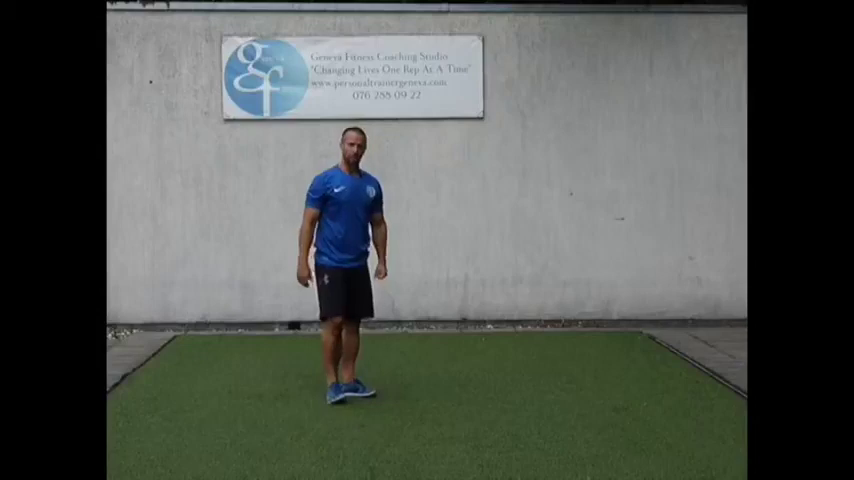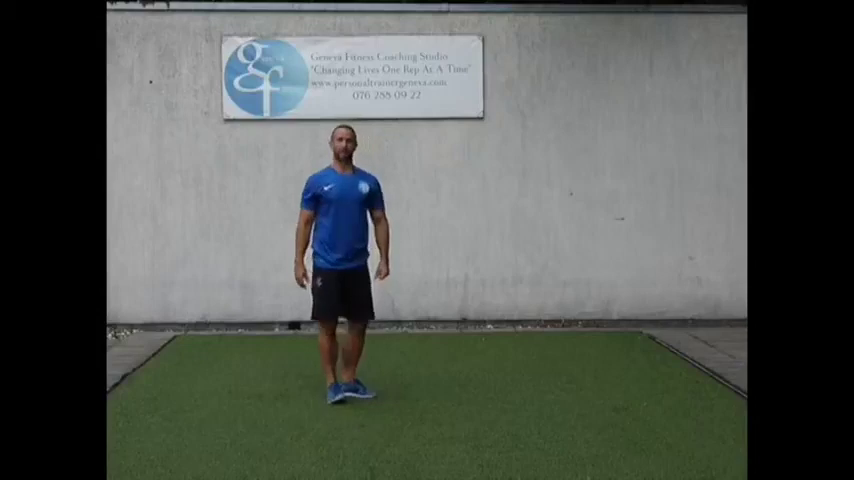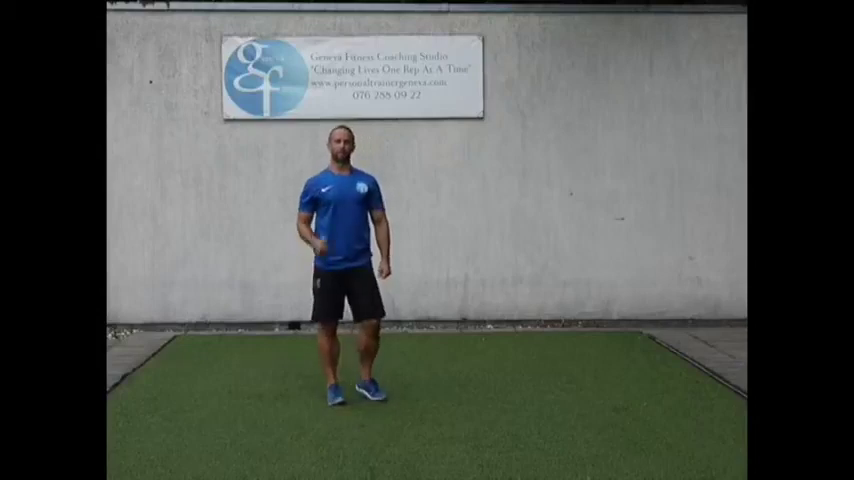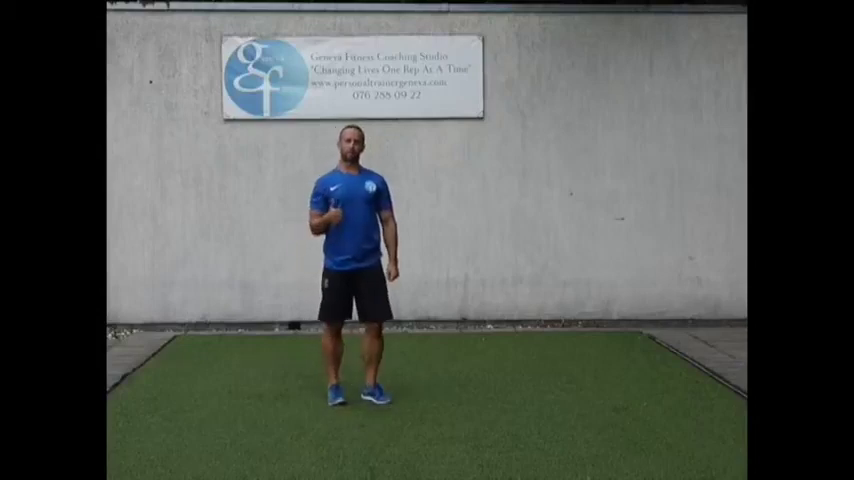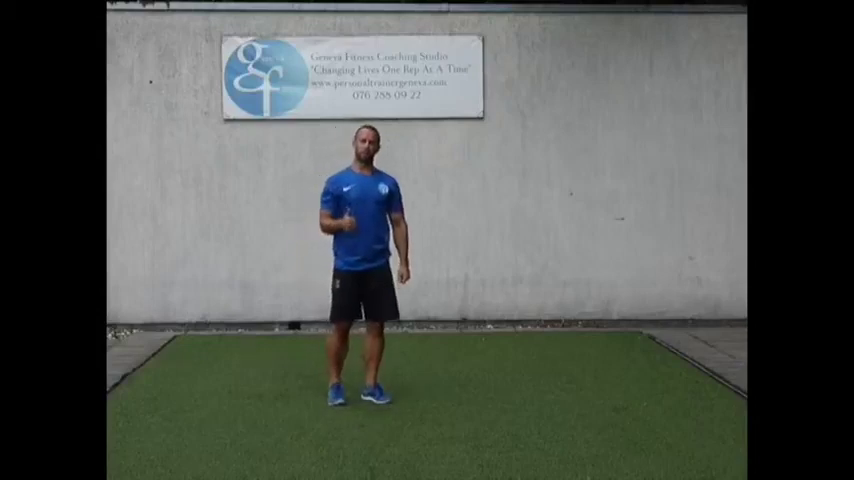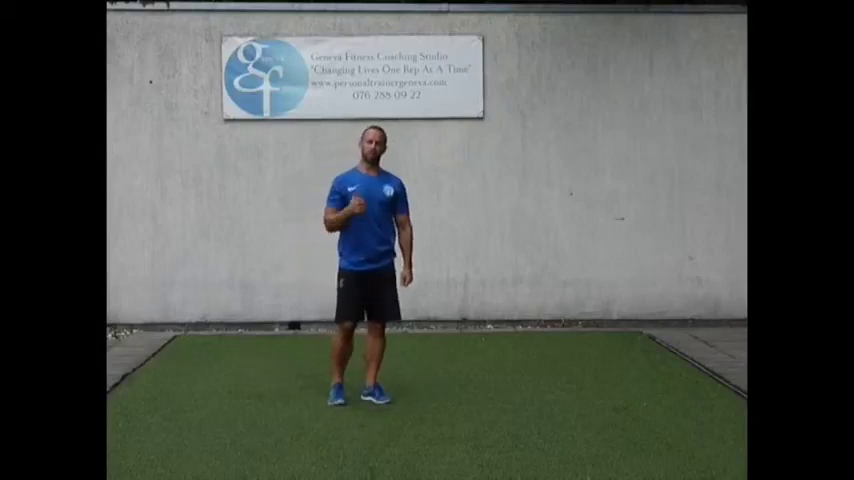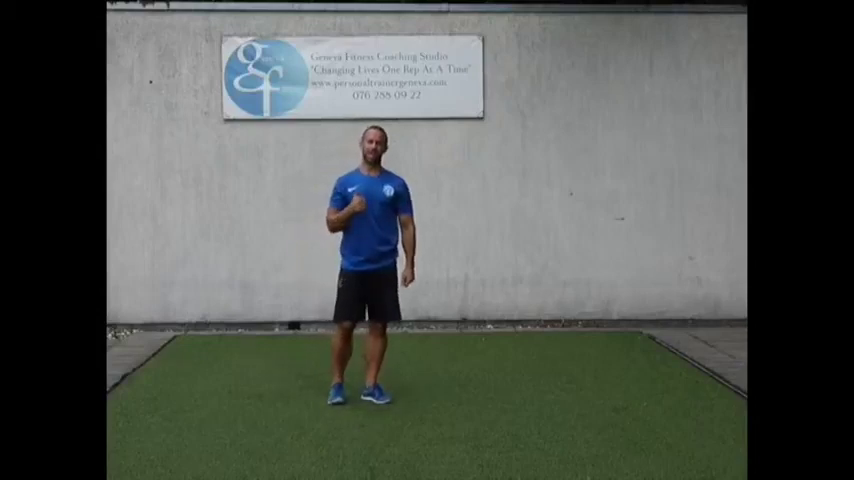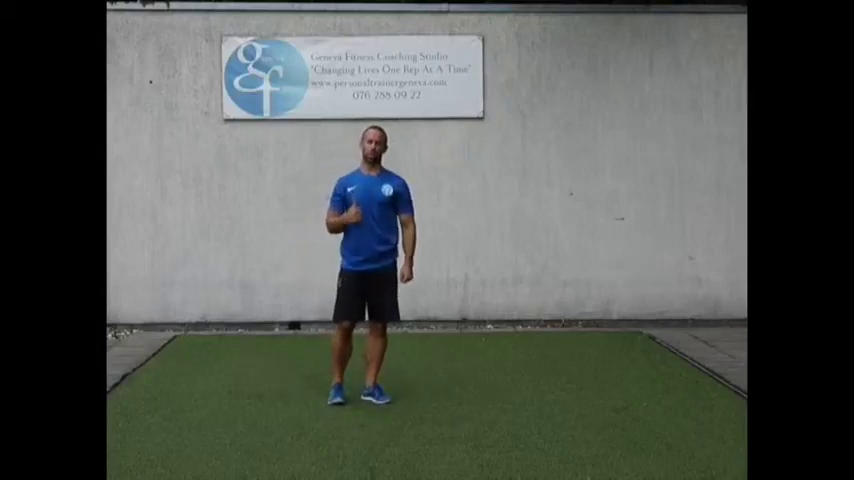
dt=0.3s
person 1, frame 1
left shoulder: (372, 185)
right shoulder: (325, 181)
left elbow: (378, 224)
right elbow: (309, 222)
left wrist: (382, 260)
right wrist: (303, 261)
left hip: (358, 265)
right hip: (330, 264)
left knee: (353, 323)
right knee: (334, 321)
left ankle: (349, 380)
right ankle: (332, 381)
person 1, frame 2
left shoulder: (369, 182)
right shoulder: (317, 181)
left elbow: (380, 221)
right elbow: (304, 223)
left wrist: (384, 259)
right wrist: (299, 262)
left hip: (357, 266)
right hip: (326, 266)
left knee: (358, 325)
right knee: (327, 325)
left ankle: (350, 381)
right ankle: (332, 383)
person 1, frame 3
left shoulder: (367, 182)
right shoulder: (315, 184)
left elbow: (380, 221)
right elbow: (302, 222)
left wrist: (385, 258)
right wrist: (314, 241)
left hip: (361, 266)
right hip: (328, 268)
left knee: (372, 323)
right knee: (327, 327)
left ankle: (366, 379)
right ankle: (332, 384)
person 1, frame 4
left shoulder: (376, 182)
right shoulder: (325, 183)
left elbow: (388, 222)
right elbow: (314, 226)
left wrist: (393, 260)
right wrist: (328, 218)
left hip: (370, 267)
right hip: (336, 267)
left knee: (374, 326)
right knee: (333, 327)
left ankle: (371, 385)
right ankle: (334, 384)
person 1, frame 5
left shoulder: (388, 183)
right shoulder: (336, 182)
left elbow: (398, 224)
right elbow: (324, 223)
left wrist: (404, 262)
right wrist: (341, 224)
left hip: (378, 267)
right hip: (346, 268)
left knee: (376, 326)
right knee: (341, 326)
left ankle: (371, 385)
right ankle: (334, 384)
person 1, frame 6
left shoulder: (394, 184)
right shoulder: (343, 182)
left elbow: (404, 226)
right elbow: (329, 223)
left wrist: (407, 264)
right wrist: (348, 211)
left hip: (383, 268)
right hip: (351, 267)
left knee: (378, 326)
right knee: (346, 326)
left ankle: (371, 385)
right ankle: (337, 384)
person 1, frame 7
left shoulder: (396, 184)
right shoulder: (345, 182)
left elbow: (407, 226)
right elbow: (331, 224)
left wrist: (410, 264)
right wrist: (350, 209)
left hip: (384, 268)
right hip: (352, 267)
left knee: (379, 327)
right knee: (345, 326)
left ankle: (371, 385)
right ankle: (337, 383)
person 1, frame 8
left shoulder: (396, 184)
right shoulder: (345, 183)
left elbow: (408, 225)
right elbow: (331, 225)
left wrist: (408, 262)
right wrist: (347, 218)
left hip: (384, 268)
right hip: (351, 267)
left knee: (379, 326)
right knee: (344, 326)
left ankle: (371, 385)
right ankle: (337, 384)
